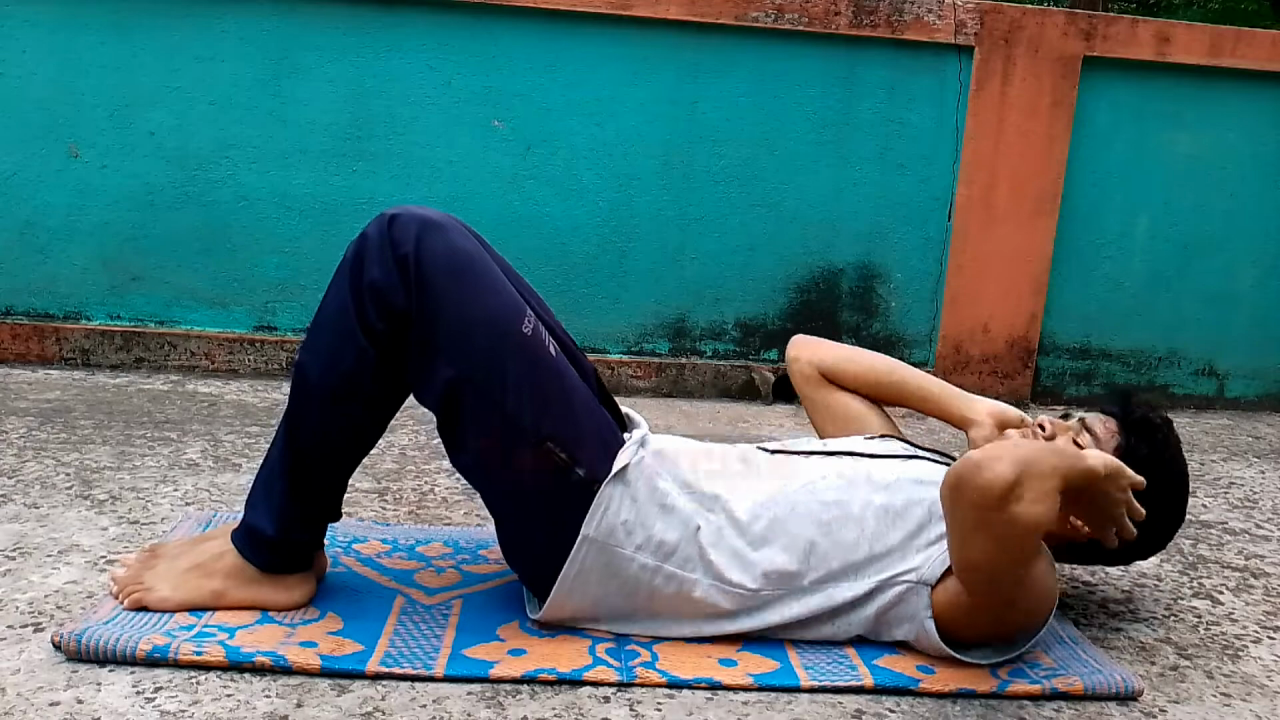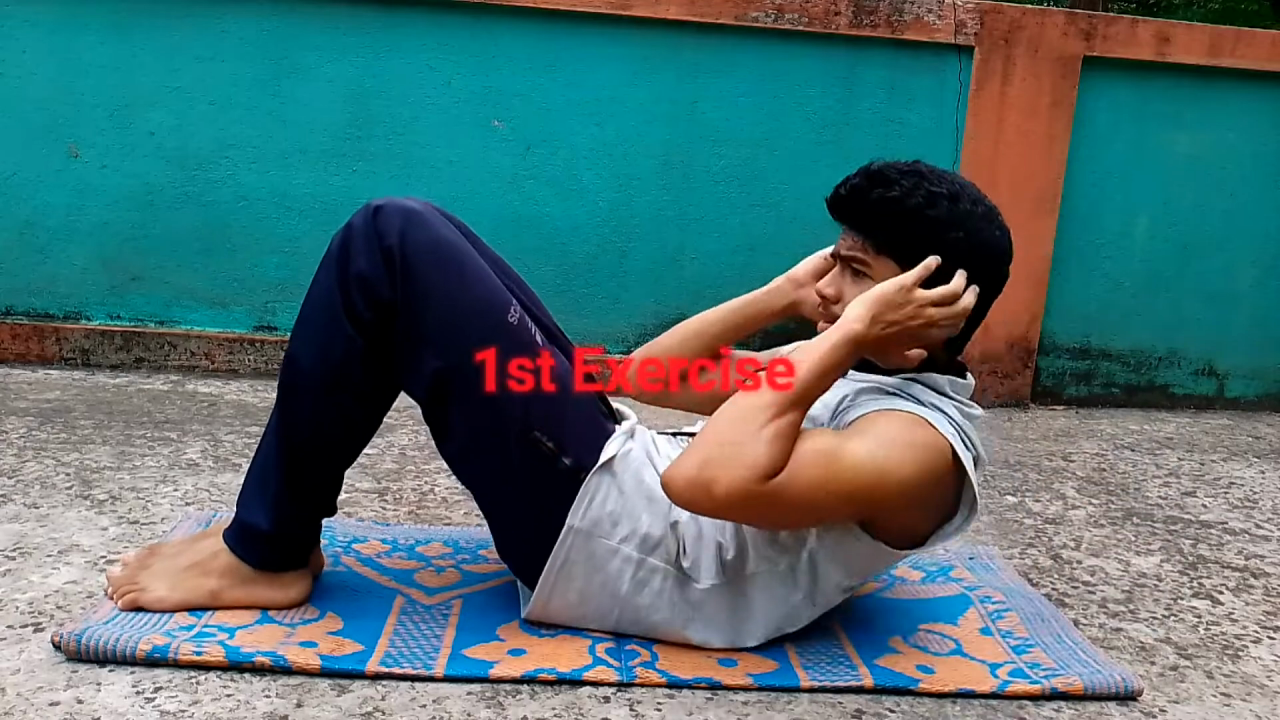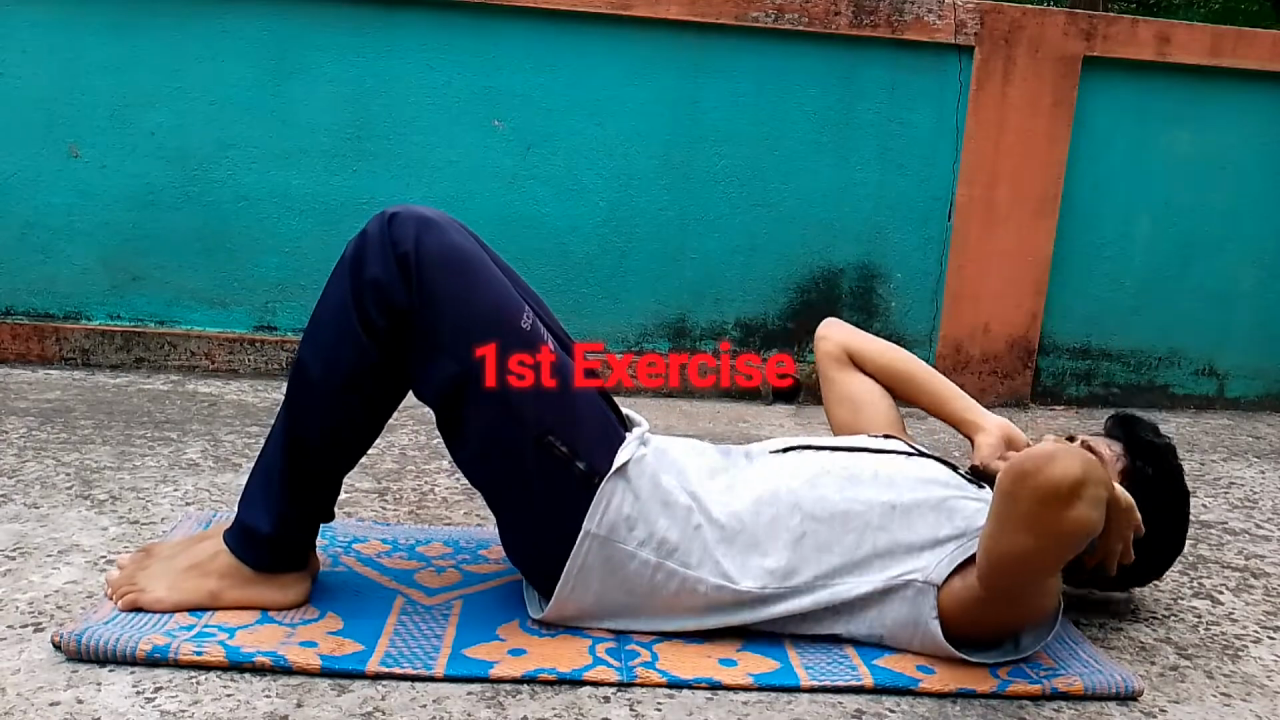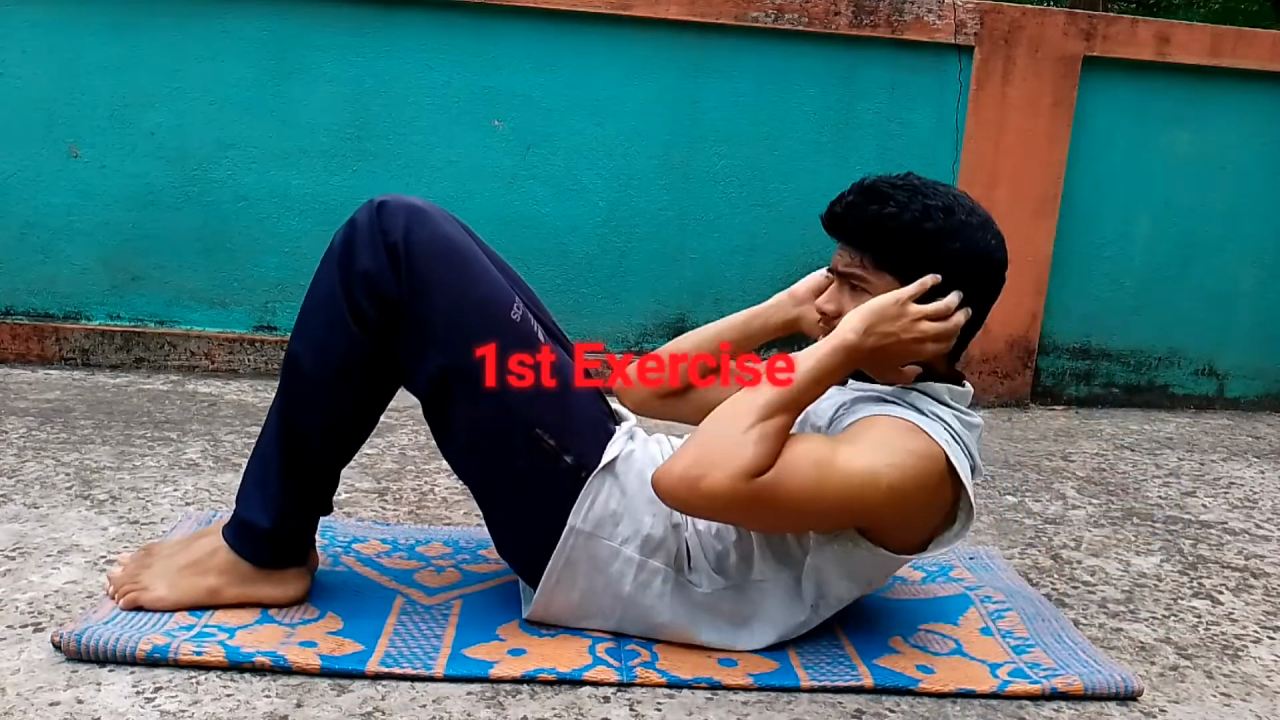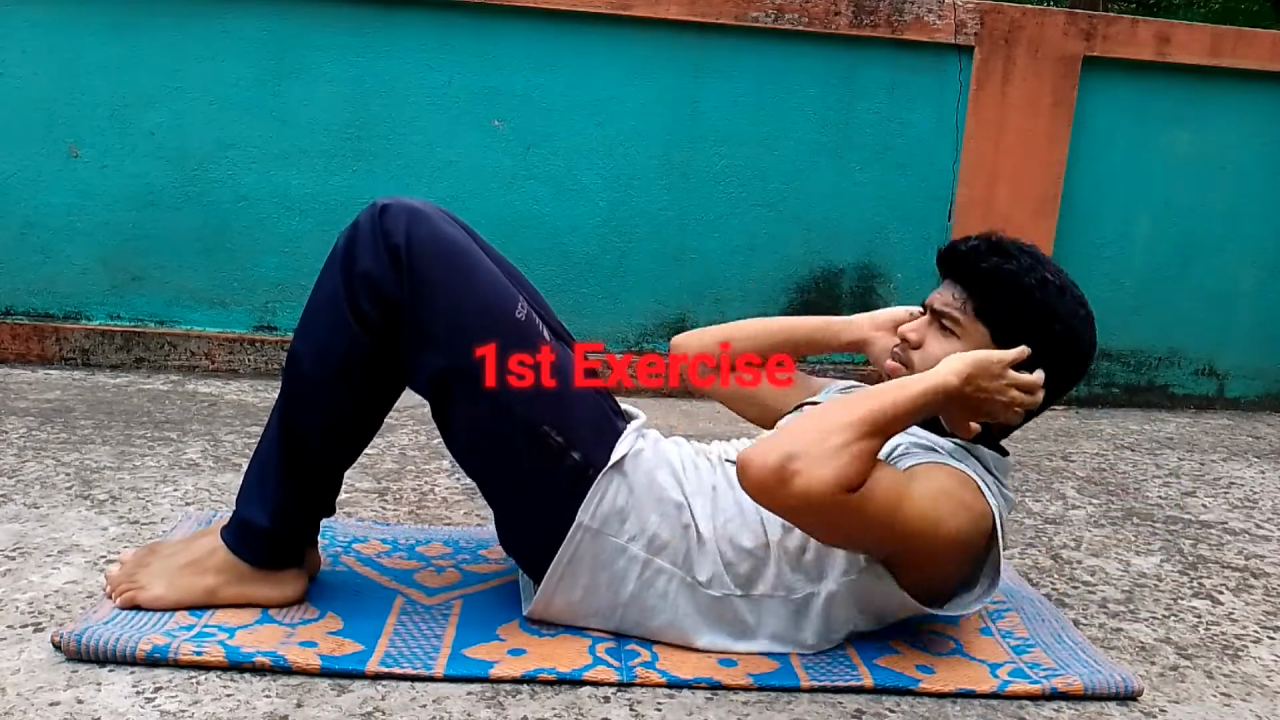
dt=0.7s
person 1, frame 1
left shoulder: (1007, 582)
right shoulder: (911, 453)
left elbow: (992, 484)
right elbow: (807, 354)
left wrist: (1047, 468)
right wrist: (968, 408)
left hip: (610, 536)
right hip: (636, 483)
left knee: (410, 251)
right knee: (415, 250)
left ankle: (271, 557)
right ankle: (282, 538)
person 1, frame 2
left shoulder: (920, 449)
right shoulder: (863, 377)
left elbow: (706, 479)
right elbow: (650, 367)
left wrist: (845, 333)
right wrist: (784, 295)
left hip: (598, 536)
right hip: (617, 476)
left knee: (390, 244)
right knee: (408, 239)
left ankle: (266, 556)
right ankle: (276, 535)
person 1, frame 3
left shoulder: (1003, 594)
right shoulder: (928, 482)
left elbow: (1048, 479)
right elbow: (836, 340)
left wrist: (1095, 490)
right wrist: (978, 421)
left hip: (609, 530)
right hip: (640, 473)
left knee: (408, 251)
right knee: (413, 251)
left ankle: (264, 556)
right ankle: (273, 532)
person 1, frame 4
left shoulder: (915, 460)
right shoulder: (865, 395)
left elbow: (694, 477)
right elbow: (653, 383)
left wrist: (838, 347)
right wrist: (786, 312)
left hip: (599, 535)
right hip: (609, 484)
left knee: (396, 241)
right knee: (402, 242)
left ankle: (262, 556)
right ankle: (277, 533)
person 1, frame 5
left shoulder: (954, 513)
right shoulder: (875, 418)
left elbow: (774, 471)
right elbow: (693, 350)
left wrist: (943, 384)
right wrist: (862, 331)
left hip: (601, 533)
right hip: (625, 479)
left knee: (398, 243)
right knee: (406, 242)
left ankle: (263, 551)
right ankle: (277, 531)
